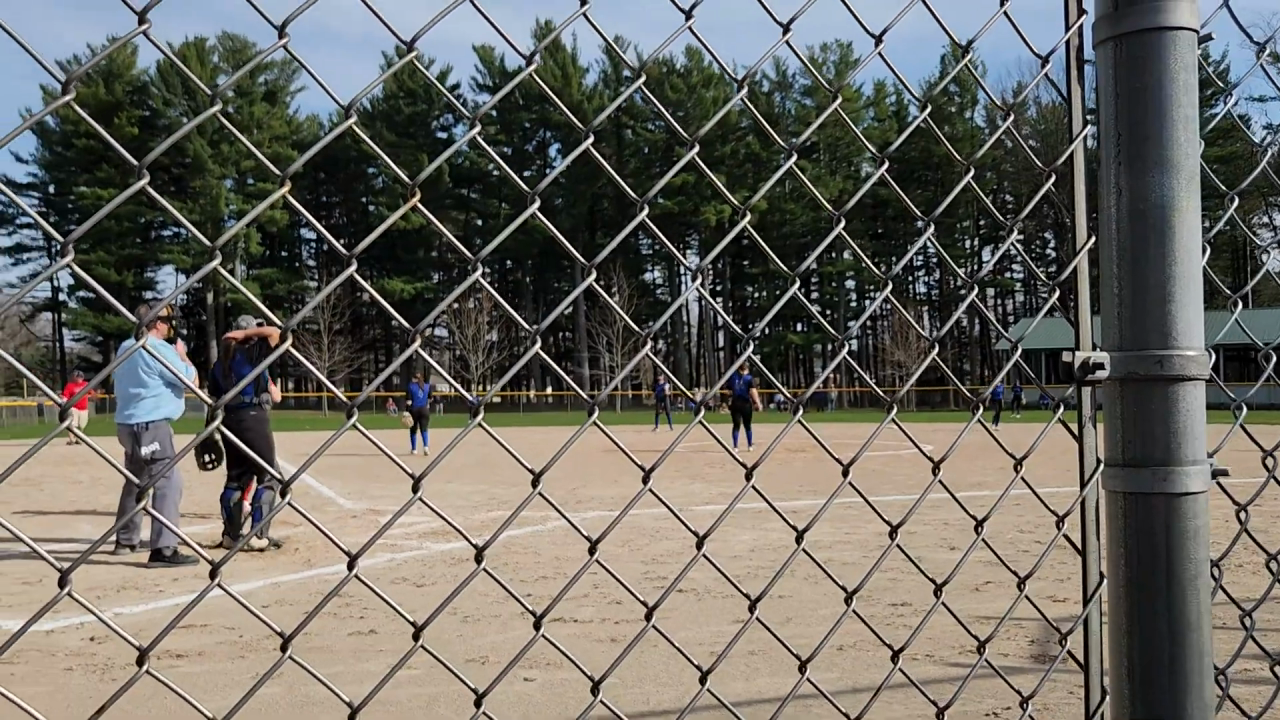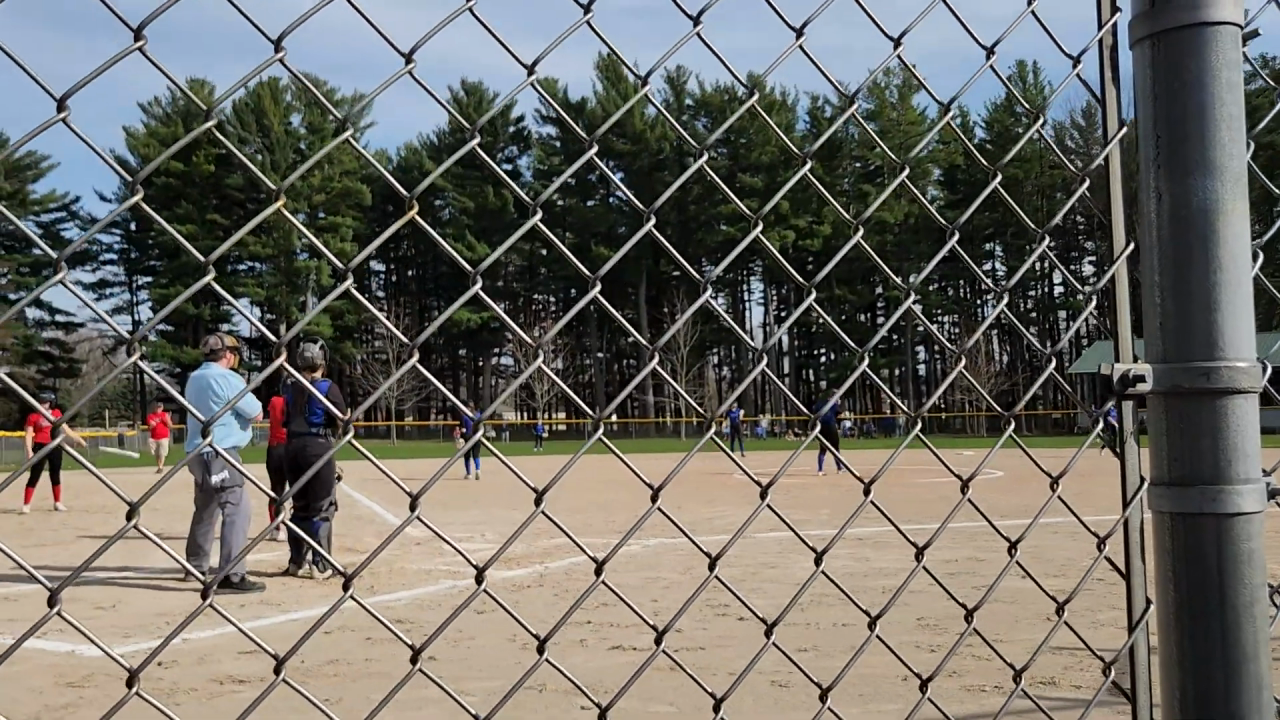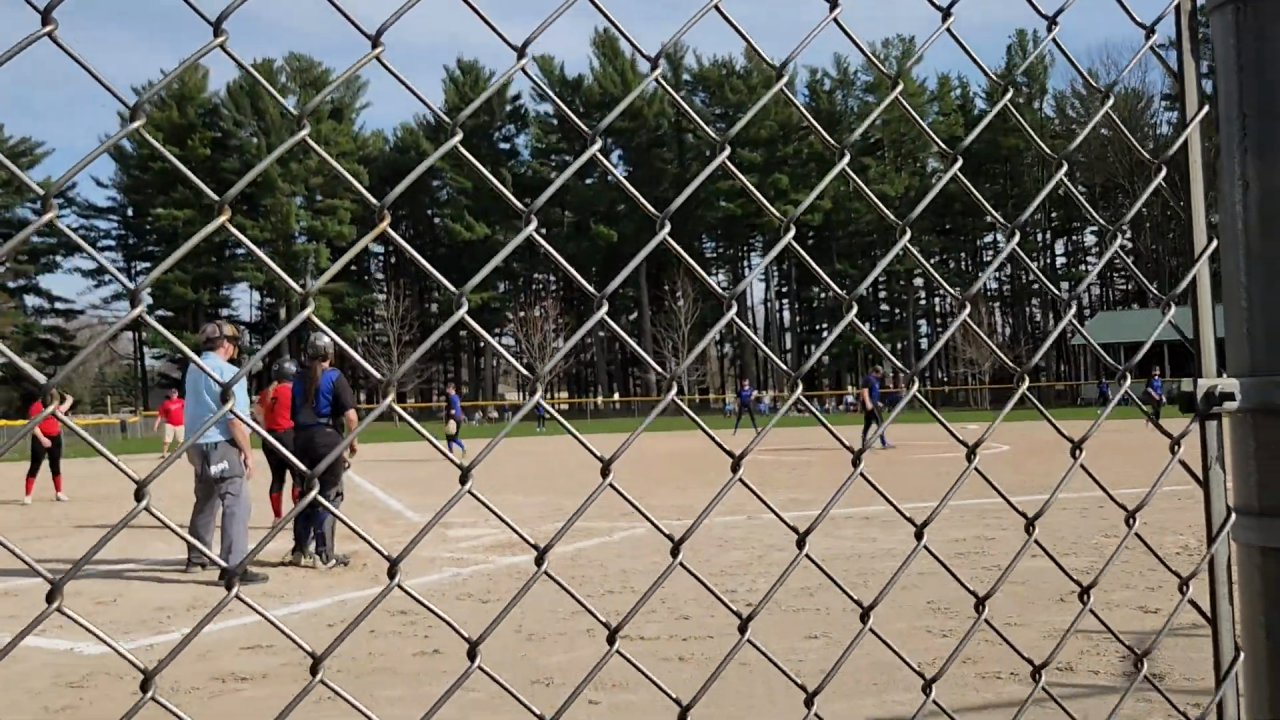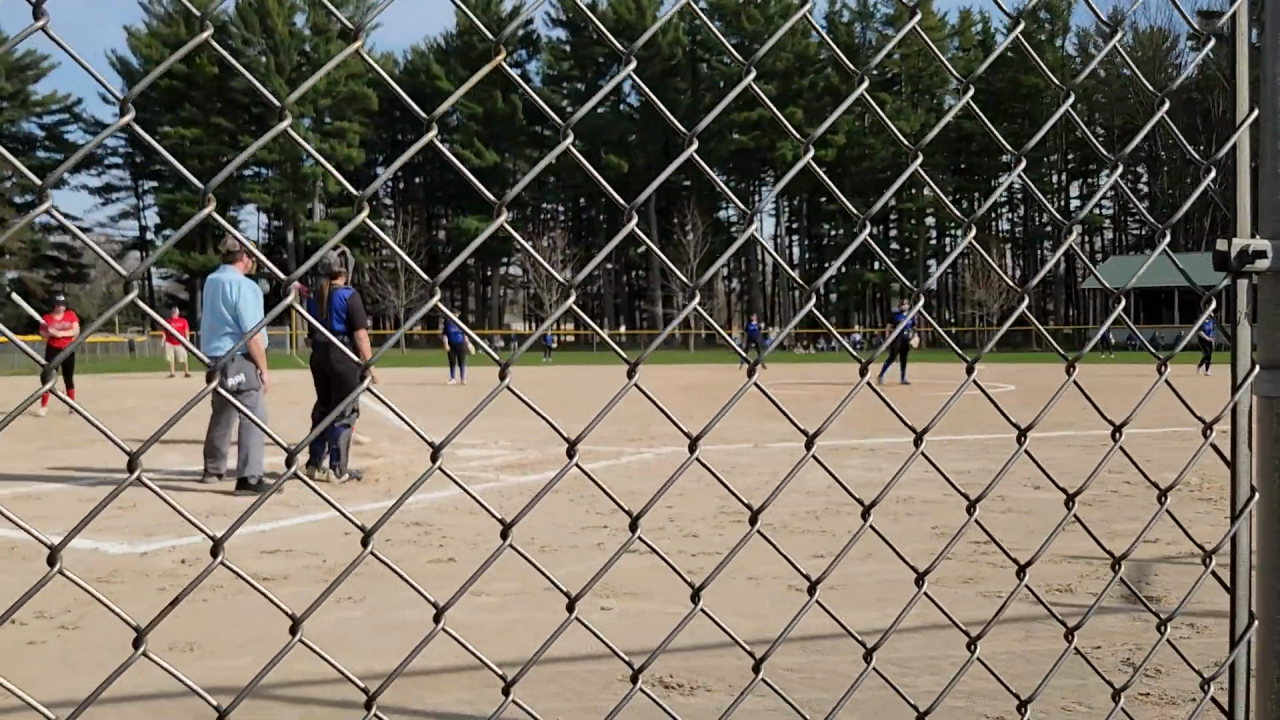
dt=1s
person 1, frame 1
left shoulder: (125, 348)
right shoulder: (158, 348)
right elbow: (192, 381)
right wrist: (182, 354)
left hip: (128, 424)
right hip: (151, 426)
left knee: (136, 482)
right knee: (169, 483)
left ankle: (125, 540)
right ankle: (163, 550)
person 1, frame 2
left shoulder: (193, 379)
right shoulder: (228, 379)
right elbow: (256, 414)
right wrist: (244, 391)
left hip: (198, 452)
right hip: (220, 454)
left knee: (205, 511)
right knee: (237, 511)
left ankle: (196, 565)
right ankle: (231, 576)
person 1, frame 3
left shoulder: (193, 370)
right shoulder: (227, 371)
right elbow: (235, 420)
right wrist: (248, 453)
left hip: (198, 444)
right hip: (220, 446)
left knee: (205, 502)
right knee: (236, 503)
left ankle: (196, 558)
right ankle: (232, 568)
person 1, frame 4
left shoulder: (210, 281)
right shoulder: (244, 285)
right elbow: (251, 334)
right wrist: (264, 368)
left hip: (213, 357)
right hip: (237, 359)
left knee: (222, 413)
right knee: (253, 415)
left ankle: (213, 469)
right ankle: (249, 478)
person 2, frame 1
left shoulder: (220, 363)
right shoulder: (252, 354)
left elbow: (214, 401)
right elbow: (275, 331)
right wrist: (246, 334)
left hip: (230, 421)
right hip: (254, 419)
left knee: (235, 479)
right knee: (268, 477)
left ankle: (230, 535)
right ankle: (258, 535)
person 2, frame 2
left shoulder: (292, 390)
right shoulder: (327, 387)
left elbow: (288, 423)
right elbow: (342, 423)
right wrist: (347, 421)
left hip: (293, 448)
right hip: (318, 448)
left knee: (301, 508)
right knee: (322, 509)
left ankle: (297, 562)
right ankle: (321, 566)
person 2, frame 3
left shoulder: (299, 379)
right shoulder: (335, 377)
left elbow: (295, 415)
right elbow: (350, 416)
right wrist: (353, 440)
left hip: (302, 440)
right hip: (327, 438)
right knee: (328, 498)
left ankle: (300, 551)
right ankle: (324, 555)
person 2, frame 4
left shoulder: (315, 296)
right shoulder: (349, 295)
left elbow: (314, 332)
right elbow: (360, 335)
right wrist: (370, 365)
left hip: (319, 356)
right hip: (344, 356)
left knee: (323, 411)
right knee: (343, 413)
left ankle: (314, 465)
right ankle: (338, 469)
